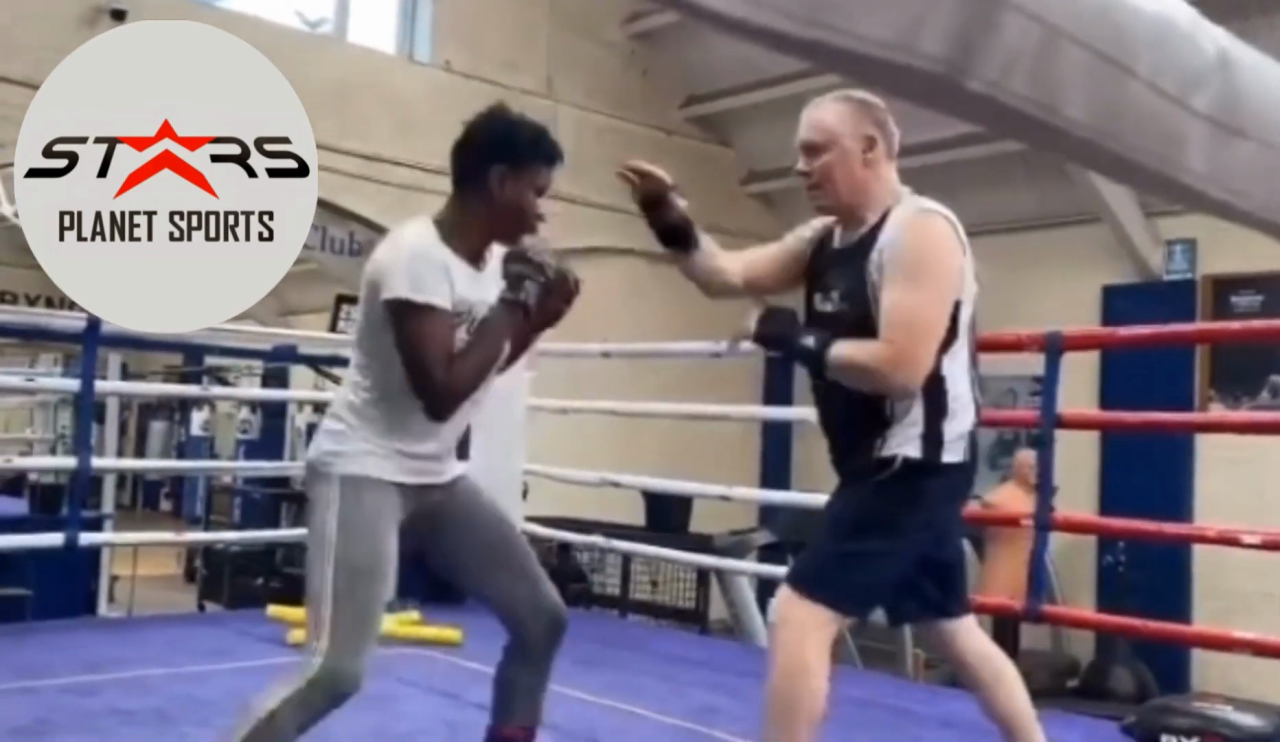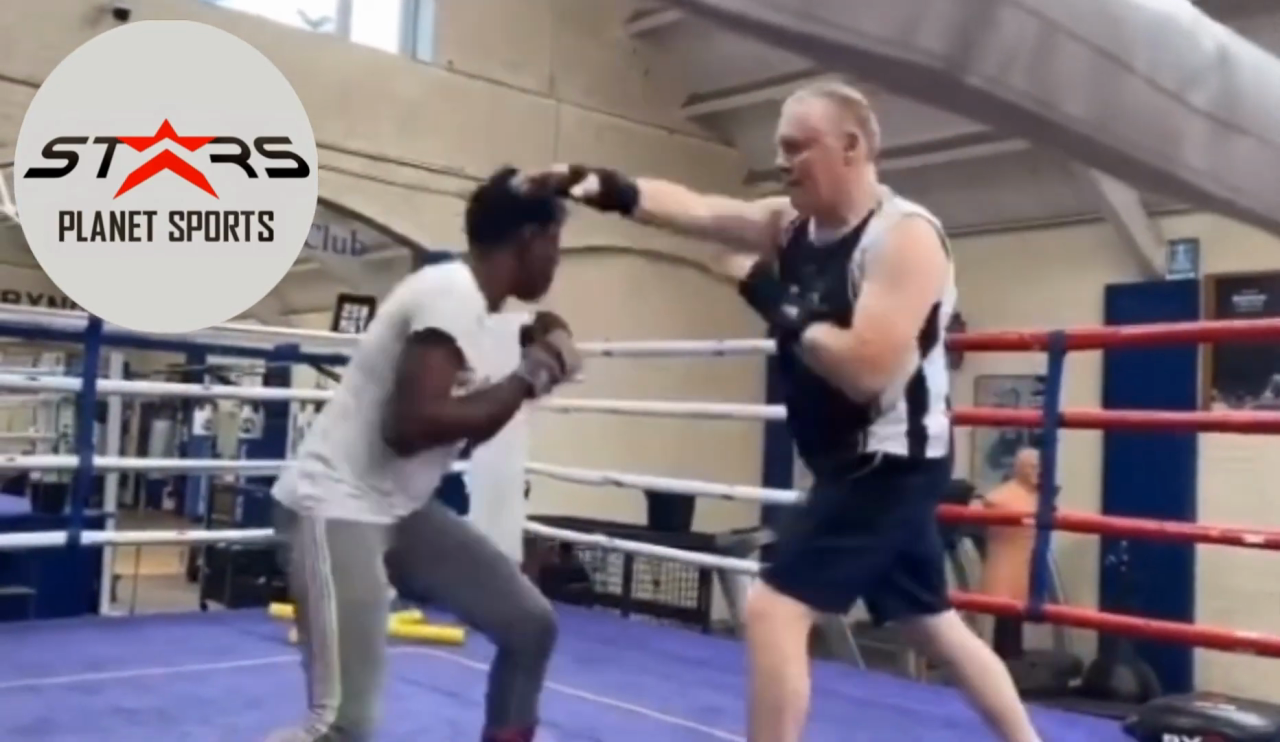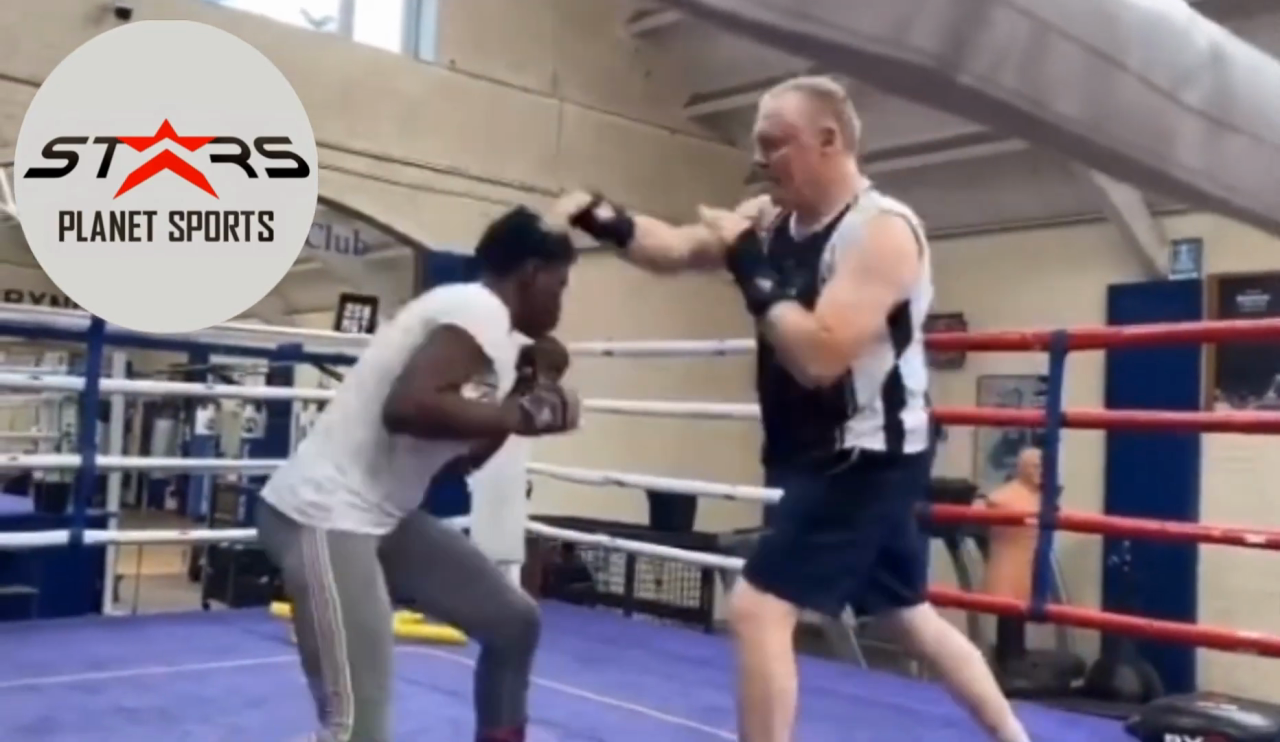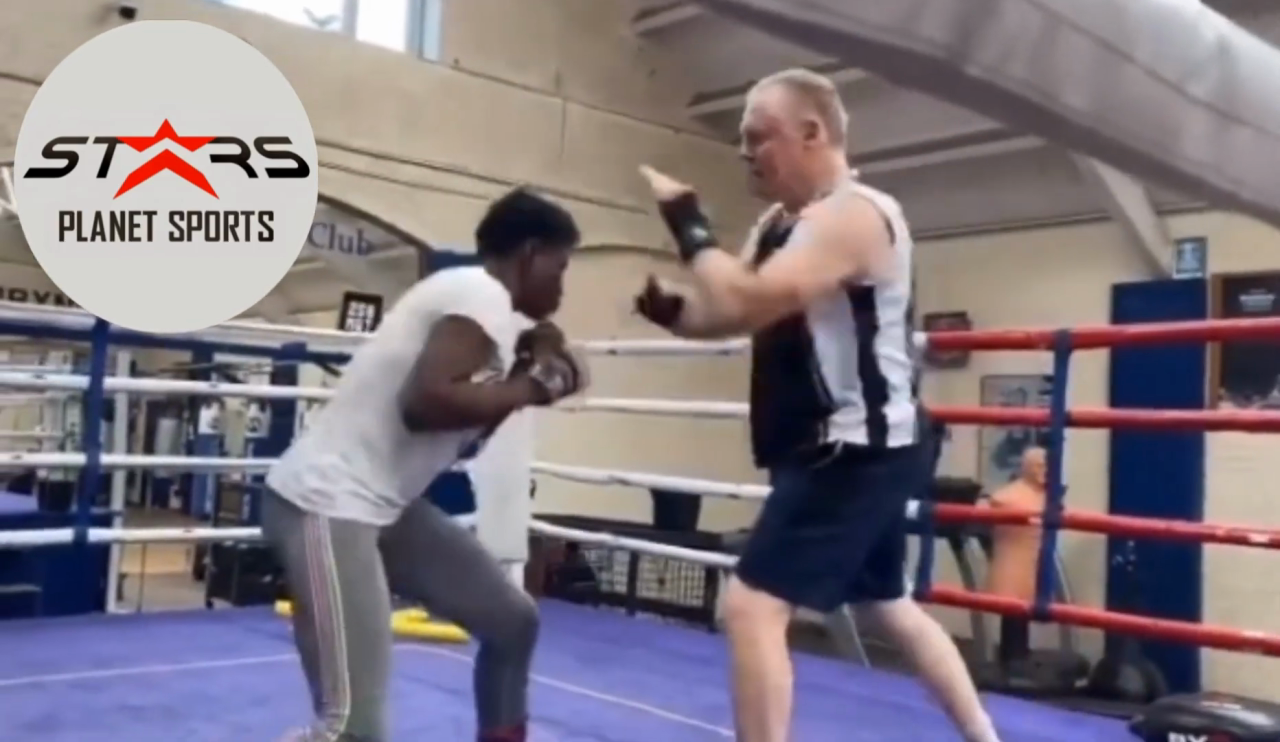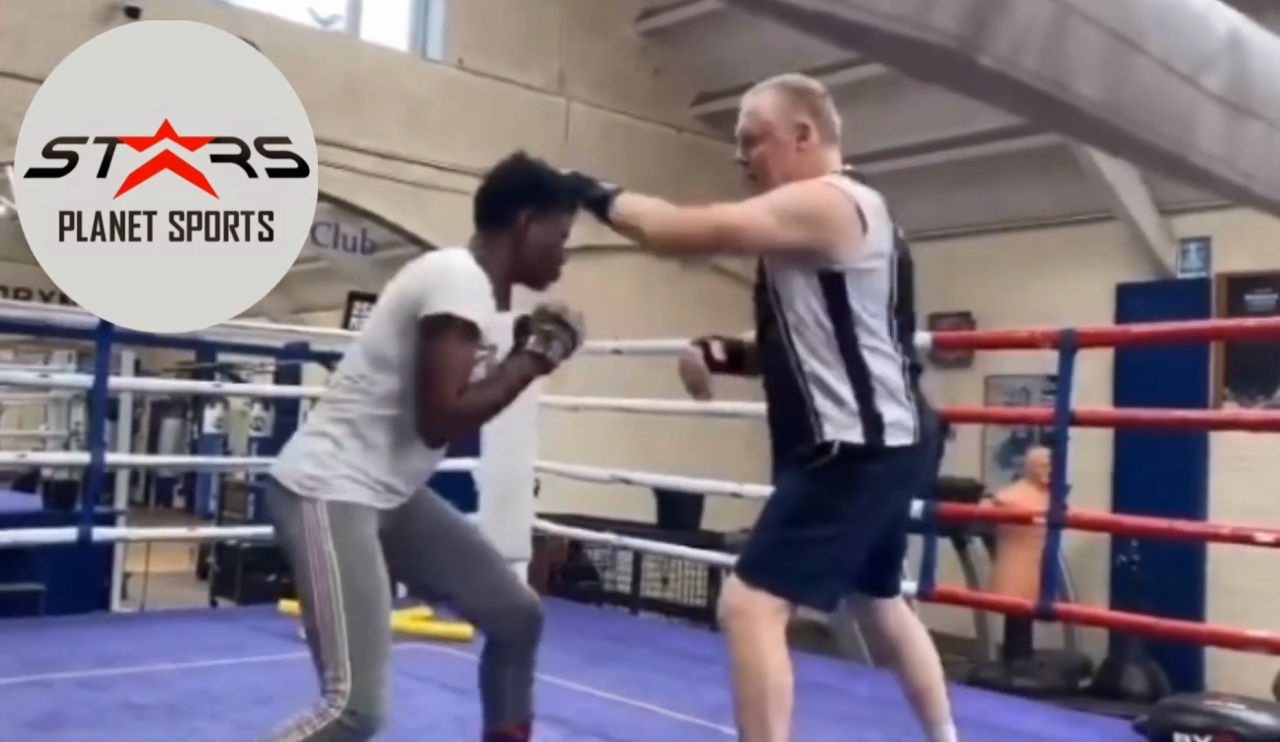
dt=0.1s
person 1, frame 1
left shoulder: (921, 232)
right shoulder: (823, 239)
left elbow: (899, 369)
right elbow: (731, 274)
left wrist: (804, 339)
right wrist: (669, 219)
left hip: (913, 463)
right hip: (903, 467)
left knee: (800, 619)
right knee: (952, 627)
person 1, frame 2
left shoulder: (904, 235)
right shoulder: (794, 223)
left elbow: (863, 366)
right elbow: (692, 210)
left wrist: (779, 302)
right wrist: (606, 185)
left hip: (890, 463)
right hip: (866, 464)
left knee: (772, 612)
right knee: (933, 622)
person 1, frame 3
left shoulder: (882, 231)
right shoulder: (773, 220)
left elbow: (816, 358)
right elbow: (679, 250)
left wrist: (751, 272)
right wrist: (609, 223)
left hip: (867, 458)
right hip: (837, 460)
left knee: (757, 609)
right knee: (910, 616)
person 1, frame 4
left shoulder: (853, 216)
right shoulder: (779, 222)
left elbow: (746, 305)
right elbow: (724, 316)
left wrist: (690, 226)
right wrist: (672, 309)
left hip: (850, 453)
right hip: (831, 451)
left knee: (751, 608)
right knee: (886, 608)
person 1, frame 5
left shoulder: (824, 207)
right shoulder: (825, 213)
left elbow: (685, 232)
right elbow: (811, 342)
left wrist: (598, 194)
right wrist: (743, 357)
left hip: (861, 449)
right hip: (883, 444)
left knee: (749, 607)
right knee: (880, 603)
person 2, frame 1
left shoulder: (493, 259)
right shoulder: (414, 255)
right elbow: (439, 394)
left wrist: (539, 316)
right wrist: (511, 303)
left hip: (436, 476)
right hip: (361, 470)
left knee: (542, 619)
right knee: (338, 666)
person 2, frame 2
left shoulder: (468, 301)
right shoulder: (450, 296)
left elbow: (460, 433)
right elbow: (409, 427)
left wrist: (531, 374)
right wrist: (526, 381)
left hip: (396, 509)
right hip: (329, 508)
left knee: (530, 624)
person 2, frame 3
left shoulder: (464, 312)
right shoulder: (481, 315)
left elbow: (455, 451)
right elbow: (407, 407)
left wrist: (520, 406)
right wrist: (526, 412)
left hip: (380, 517)
right hip: (322, 516)
left knee: (515, 625)
person 2, frame 4
left shoulder: (469, 297)
right shoulder: (478, 294)
left elbow: (455, 429)
right elbow: (425, 405)
left wrist: (523, 379)
right wrist: (533, 383)
left hip: (383, 507)
right hip: (324, 506)
left knee: (513, 622)
person 2, frame 5
left shoulder: (472, 286)
right shoulder: (456, 279)
left elbow: (456, 419)
right elbow: (438, 421)
left wrist: (524, 356)
right wrist: (535, 357)
left hip: (389, 494)
right hip: (325, 492)
left knee: (517, 615)
person 3, frame 1
left shoulder: (1034, 497)
right shoulder: (1000, 498)
left hip: (1023, 571)
right hip: (1004, 573)
left knee: (1013, 616)
right knee: (1005, 618)
left ankle: (1009, 660)
person 3, frame 2
left shoulder: (1037, 496)
right shoulder: (1002, 497)
left hip: (1025, 569)
right hip: (1007, 571)
left knee: (1015, 615)
right knee: (1007, 618)
left ankle: (1012, 660)
right ankle: (1005, 661)
person 3, frame 3
left shoulder: (1040, 496)
right shoulder: (1005, 497)
left hip: (1028, 569)
right hip: (1009, 571)
left knee: (1017, 617)
right knee: (1010, 617)
left ankle: (1014, 662)
right ankle: (1008, 663)
person 3, frame 4
left shoulder: (1045, 495)
right shoulder: (1008, 496)
left hip: (1032, 568)
right hip: (1013, 570)
left knee: (1021, 616)
right knee: (1014, 617)
left ankle: (1017, 663)
right ankle: (1011, 664)
person 3, frame 5
left shoulder: (1048, 495)
right shoulder: (1012, 496)
left hip: (1035, 569)
right hip: (1016, 572)
left knee: (1025, 615)
right knee: (1018, 616)
left ankle: (1020, 661)
right ankle: (1015, 661)
